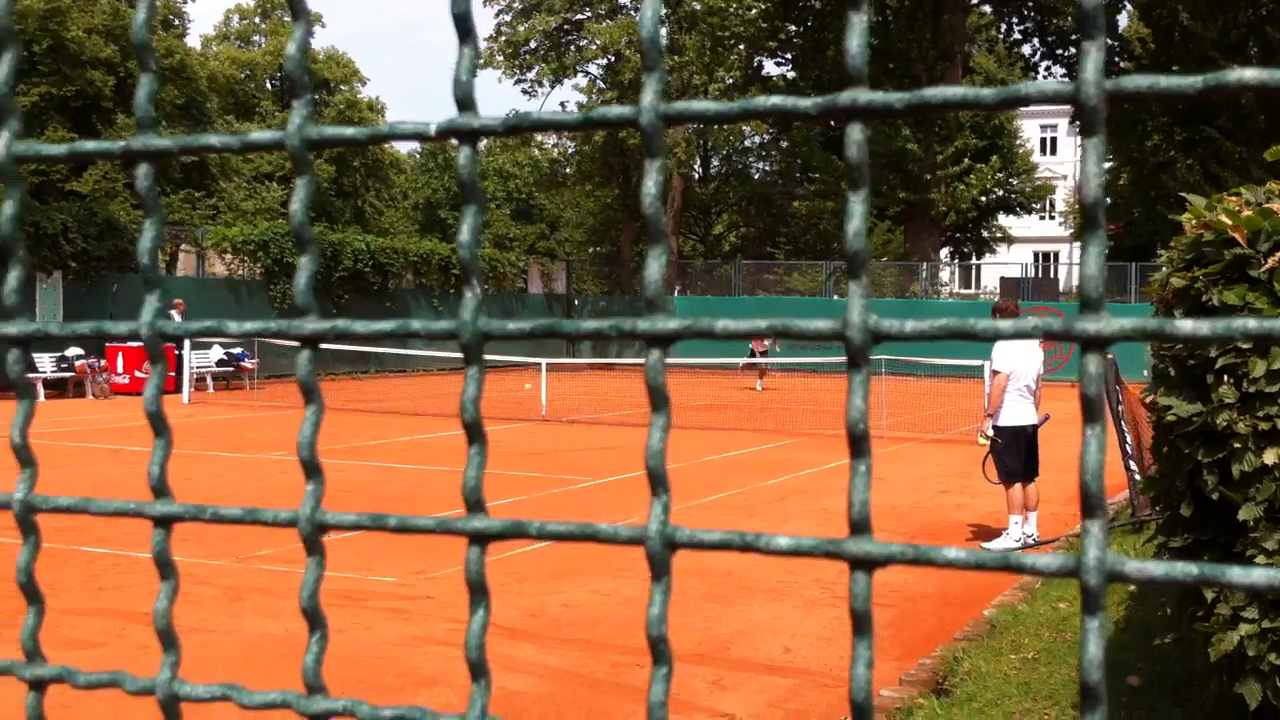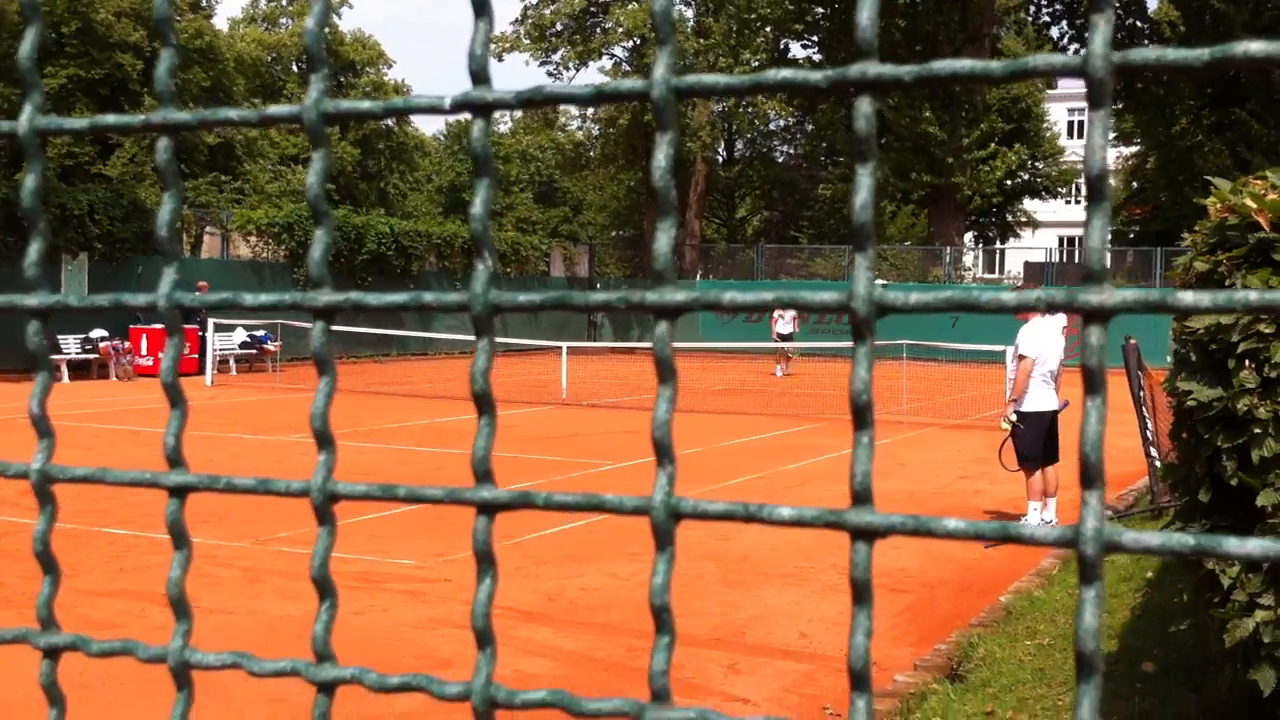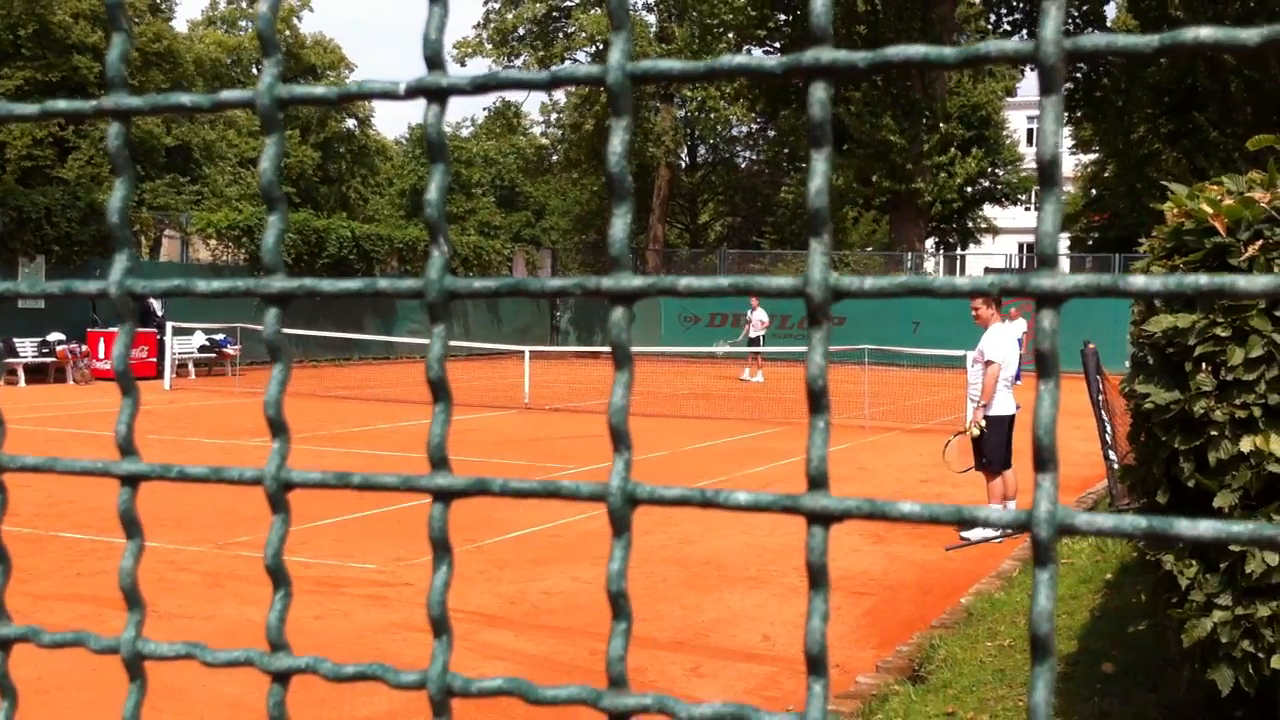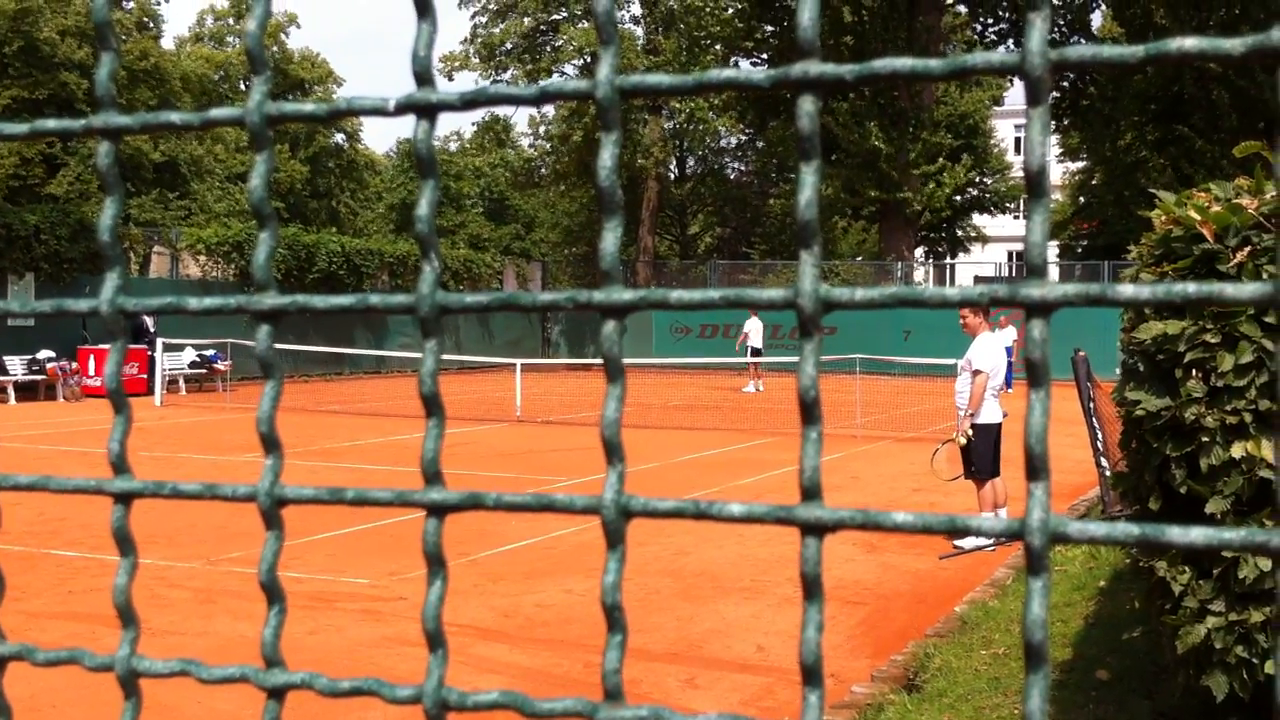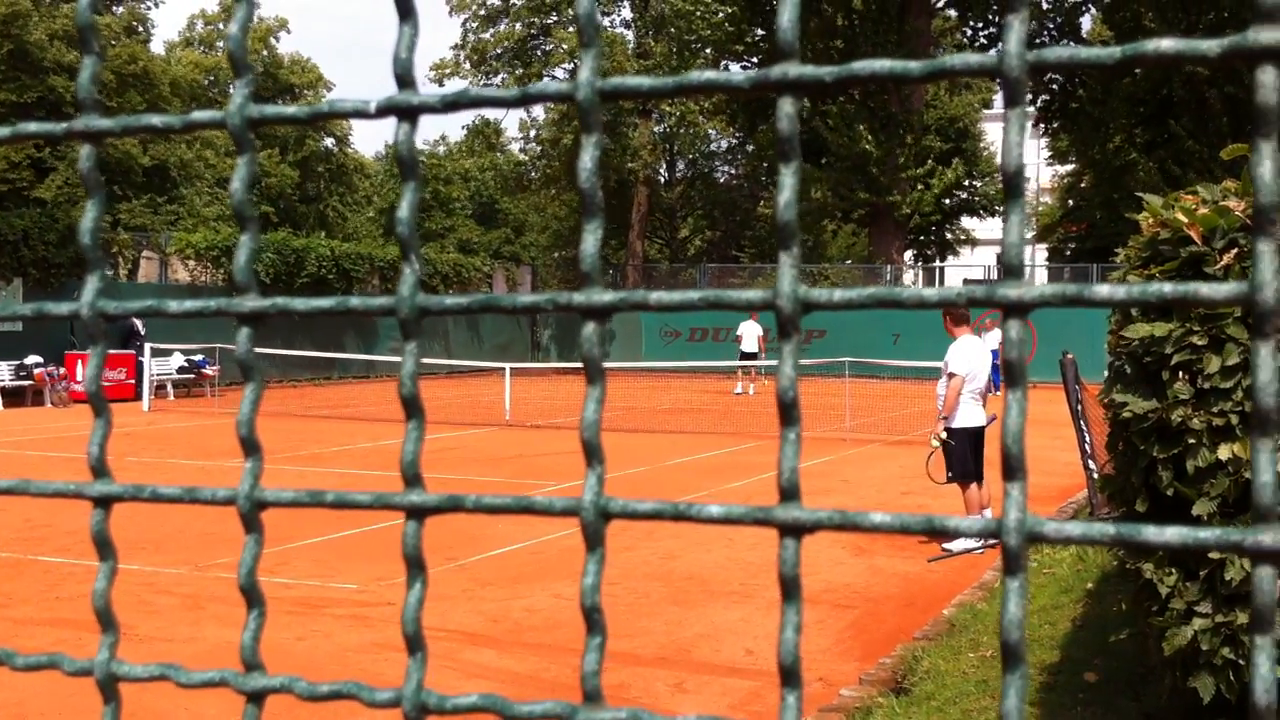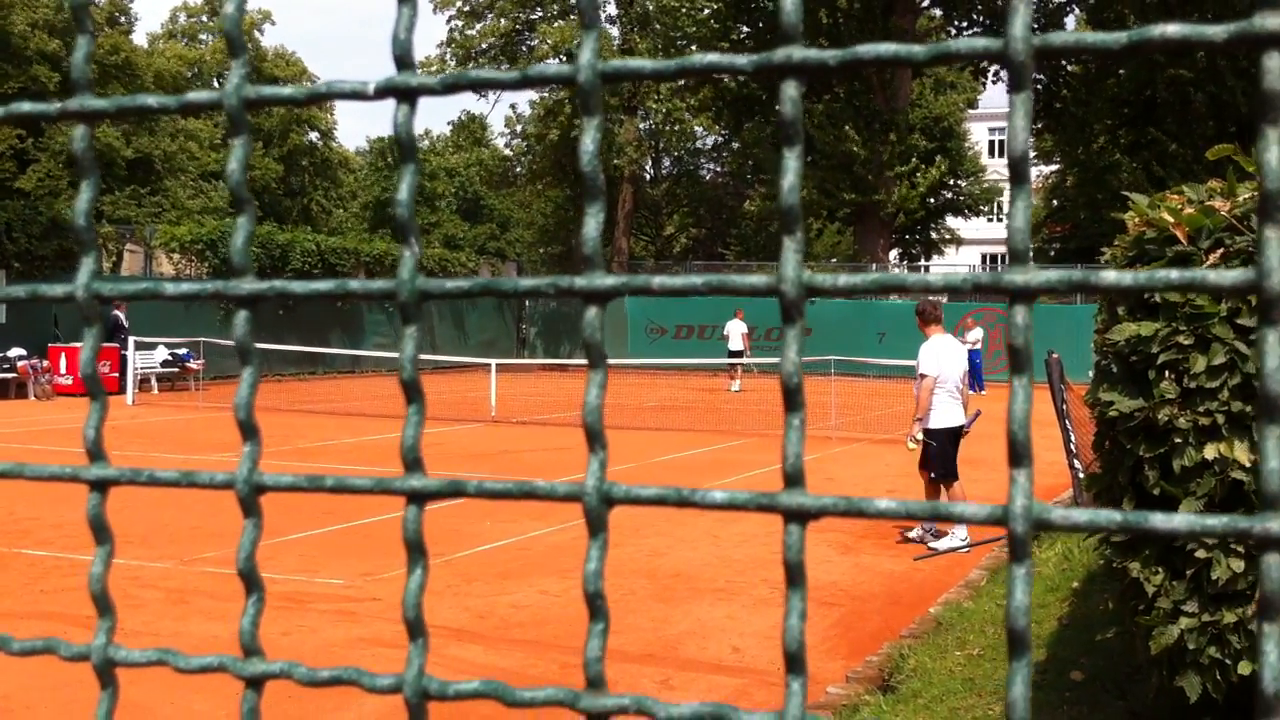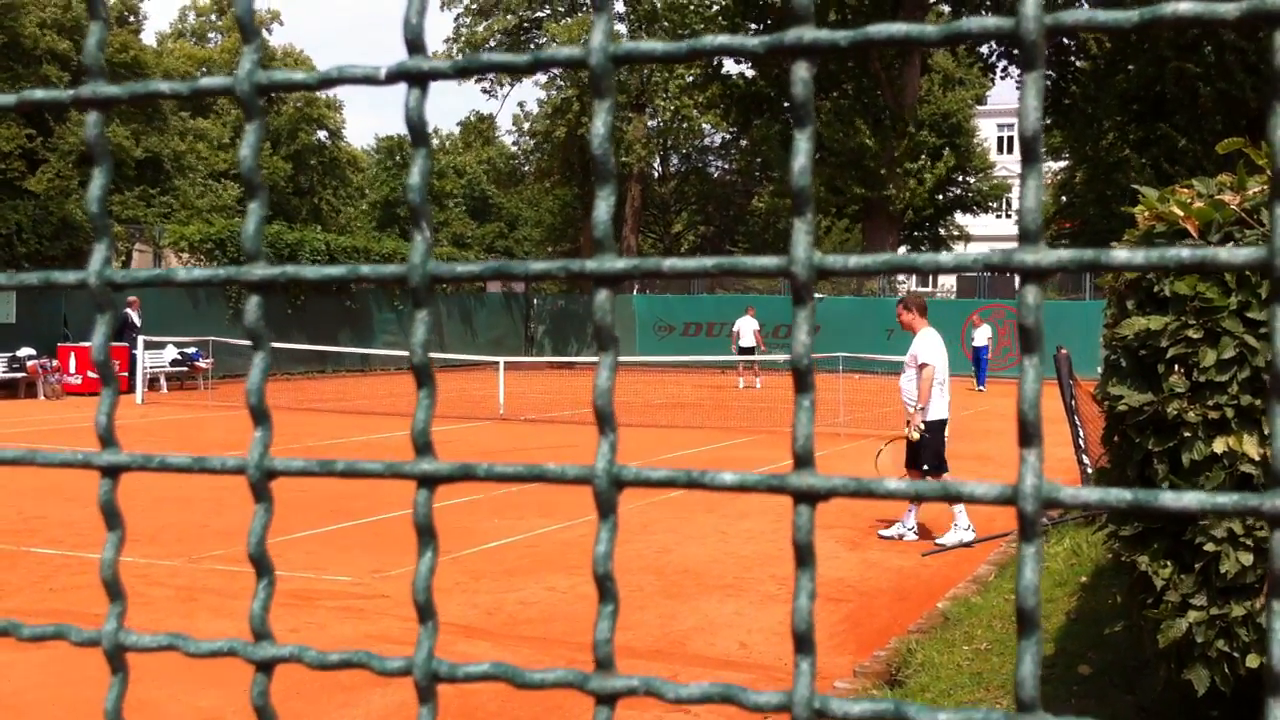
dt=0.5s
person 1, frame 1
left shoulder: (1004, 346)
right shoulder: (1034, 346)
left elbow: (999, 384)
right elbow: (1038, 385)
left wrist: (987, 416)
left hip: (1008, 421)
right hip: (1029, 420)
left knee: (1012, 480)
right knee: (1028, 478)
left ankle: (1014, 535)
right ankle: (1030, 531)
person 1, frame 2
left shoulder: (1029, 331)
right shoulder: (1055, 329)
left elbow: (1025, 369)
left wrist: (1011, 402)
left hip: (1030, 407)
right hip: (1049, 405)
left knee: (1031, 466)
right knee: (1048, 463)
left ankle: (1033, 519)
right ankle: (1049, 516)
person 1, frame 3
left shoulder: (993, 336)
right shoulder: (1006, 334)
left elbow: (992, 373)
left wrist: (980, 408)
left hip: (991, 411)
right hip: (1004, 409)
left knee: (991, 470)
right knee: (1005, 467)
left ankle: (992, 526)
person 1, frame 4
left shoulder: (982, 344)
right shoulder: (994, 342)
left elbow: (980, 383)
left wrist: (967, 417)
left hip: (979, 420)
right hip: (991, 418)
left knee: (981, 477)
right knee: (992, 474)
left ankle: (985, 534)
person 1, frame 5
left shoulder: (959, 348)
right shoulder: (981, 346)
left elbow: (955, 386)
left wrist: (941, 419)
left hip: (959, 423)
right hip: (976, 420)
left knee: (966, 480)
right knee: (976, 479)
left ankle: (974, 537)
person 1, frame 6
left shoulder: (930, 348)
right shoulder: (958, 346)
left elbow: (926, 388)
right elbow: (964, 386)
left wrist: (916, 421)
right wrist: (963, 417)
left hip: (938, 423)
right hip: (954, 420)
left knee: (948, 479)
right knee: (928, 473)
left ankle: (960, 534)
right ankle: (928, 528)
person 1, frame 7
left shoulder: (926, 339)
right shoulder: (925, 339)
left elbow: (928, 377)
left wrist: (918, 412)
left hip: (928, 418)
right hip: (922, 418)
left knee: (936, 472)
right knee: (915, 472)
left ankle: (963, 526)
right ankle: (908, 525)
